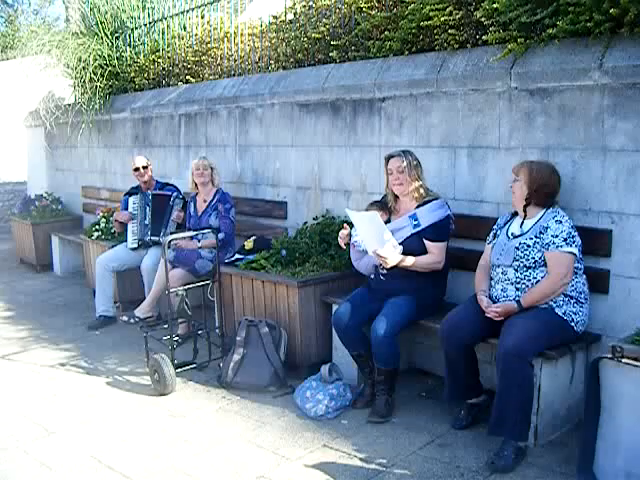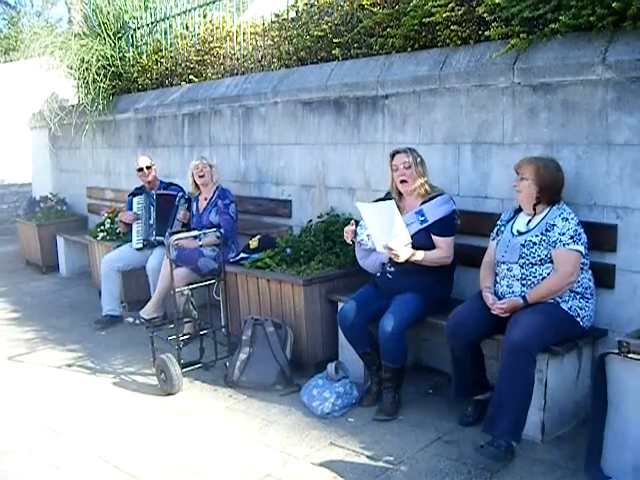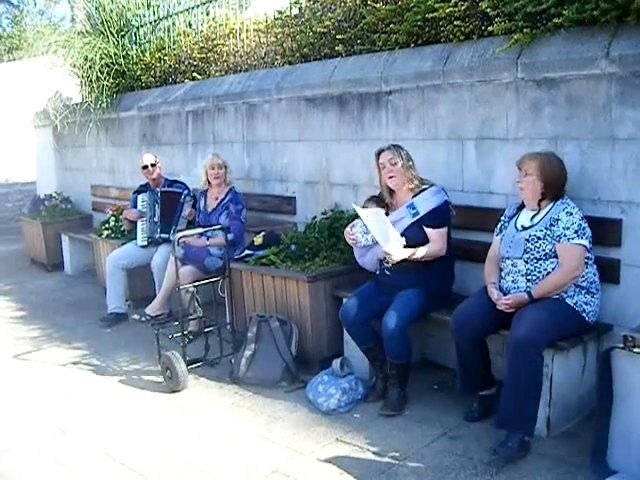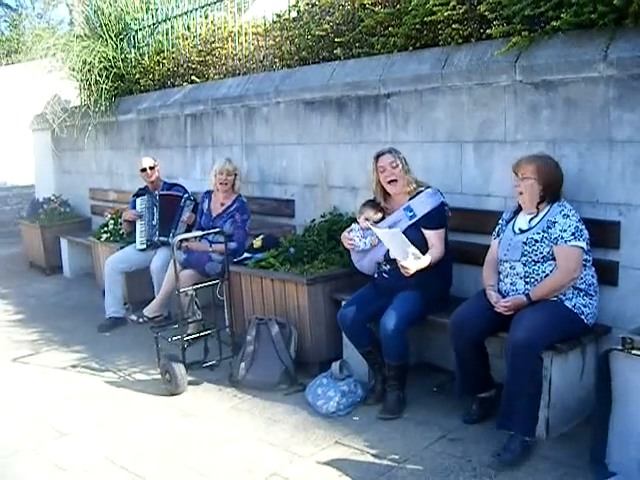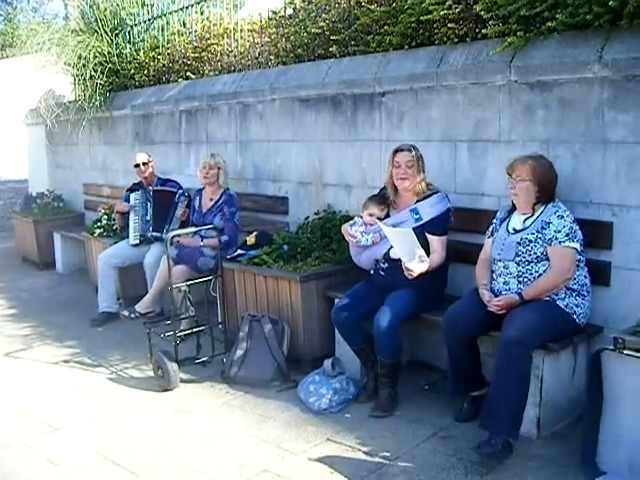
dt=0.5s
person 1, frame 1
left shoulder: (557, 223)
right shoulder: (505, 221)
left elbow: (560, 279)
right elbow: (485, 264)
left wrist: (516, 305)
right wrist: (483, 295)
left hip: (549, 308)
right hip: (499, 303)
left knee: (512, 348)
right knee: (452, 328)
left ankle: (515, 439)
right ankle: (474, 397)
person 1, frame 2
left shoulder: (563, 220)
right shoulder: (509, 217)
left elbow: (566, 275)
right elbow: (489, 261)
left wrist: (522, 301)
right wrist: (488, 292)
left hip: (556, 305)
right hip: (504, 300)
left knee: (517, 343)
right knee: (458, 325)
left ankle: (504, 435)
right ankle: (480, 393)
person 1, frame 3
left shoulder: (567, 214)
right shoulder: (513, 213)
left elbow: (572, 270)
right elbow: (493, 256)
left wrist: (527, 296)
right wrist: (493, 287)
left hip: (561, 299)
right hip: (509, 295)
left knee: (523, 338)
right knee: (463, 321)
left ankle: (520, 431)
right ankle: (486, 389)
person 1, frame 4
left shoulder: (563, 217)
right shoulder: (510, 216)
left elbow: (569, 273)
right elbow: (491, 259)
left wrist: (525, 299)
right wrist: (491, 290)
left hip: (559, 302)
right hip: (507, 297)
left knee: (522, 341)
right knee: (461, 323)
left ankle: (522, 433)
right ankle: (485, 391)
person 1, frame 5
left shoulder: (558, 218)
right shoulder: (504, 215)
left elbow: (562, 273)
right elbow: (484, 259)
left wrist: (518, 298)
right wrist: (484, 289)
left hip: (552, 301)
right hip: (500, 296)
left knee: (514, 339)
right knee: (454, 321)
left ankle: (502, 433)
right ankle: (476, 391)
person 2, frame 1
left shoulder: (432, 210)
right shoulder: (385, 205)
left elbow: (437, 261)
left wrist: (399, 260)
right wrist: (348, 235)
left hip: (417, 291)
right hip: (379, 285)
left knee: (381, 329)
right knee: (341, 318)
left ankle: (385, 393)
right ankle: (370, 380)
person 2, frame 2
left shoulder: (438, 205)
right shoulder: (388, 202)
left elbow: (446, 256)
right elbow: (371, 235)
left wrist: (410, 254)
right wrist: (354, 232)
left hip: (423, 288)
right hip: (385, 282)
left knee: (389, 327)
right knee: (347, 316)
left ankle: (392, 391)
right ankle: (377, 378)
person 2, frame 3
left shoulder: (430, 198)
right shoulder: (384, 200)
left elbow: (440, 248)
left wrist: (406, 253)
right wrist: (353, 232)
left hip: (425, 282)
right hip: (387, 279)
left knee: (392, 323)
right knee: (349, 313)
left ankle: (397, 387)
right ankle: (382, 373)
person 2, frame 4
left shoulder: (427, 200)
right shoulder: (380, 204)
left elbow: (438, 249)
left wrist: (418, 263)
right wrist: (349, 237)
left hip: (423, 284)
right hip: (385, 282)
left knee: (391, 324)
right knee: (347, 316)
left ankle: (396, 390)
right ankle: (380, 375)
person 2, frame 5
left shoulder: (433, 204)
right shoulder: (384, 197)
left elbow: (439, 252)
left wrist: (422, 267)
right wrist: (349, 228)
left hip: (418, 284)
right hip: (380, 279)
left knee: (384, 322)
right knee: (341, 314)
left ankle: (388, 388)
right ankle: (372, 373)
person 3, frame 1
left shoulder: (169, 190)
right shoulder: (130, 195)
left elbow: (185, 214)
right elbow: (119, 229)
left wrist: (181, 217)
right wrist: (117, 217)
left knee: (148, 265)
right knee: (102, 262)
right ankle: (105, 313)
person 3, frame 2
left shoulder: (173, 190)
right shoulder: (134, 196)
left elbow: (188, 214)
right elbow: (124, 229)
left wrist: (186, 217)
right wrist: (122, 217)
left knee: (153, 265)
right knee: (108, 262)
right ankle: (112, 312)
person 3, frame 3
left shoulder: (178, 187)
right shoulder: (139, 193)
right elbow: (129, 227)
right wrist: (126, 215)
left knee: (158, 262)
right knee: (113, 260)
right ankle: (117, 310)
person 3, frame 4
left shoulder: (176, 190)
right shoulder: (138, 196)
left elbow: (193, 213)
right elbow: (128, 229)
left wrist: (191, 218)
right wrist: (125, 217)
left knee: (157, 265)
right knee: (112, 263)
right ankle: (116, 314)
person 3, frame 5
left shoulder: (170, 186)
right shoulder: (133, 191)
left elbow: (187, 209)
right elbow: (121, 223)
left wrist: (185, 214)
right wrist: (118, 209)
left hip: (163, 240)
left knee: (151, 261)
right knee: (105, 259)
right ankle: (108, 309)
person 4, frame 1
left shoulder: (222, 198)
right shoulder: (192, 201)
left elbow: (226, 236)
right elbow: (189, 231)
left wrist: (196, 244)
right wrist: (184, 242)
left hip: (217, 255)
right hip: (196, 253)
left knee: (169, 256)
right knee: (175, 275)
left ankle: (148, 307)
right ankle: (183, 326)
person 4, frame 2
left shoulder: (223, 195)
right shoulder: (195, 200)
left elbow: (227, 233)
right elbow: (194, 232)
left wrist: (197, 243)
right wrist: (187, 241)
left hip: (220, 253)
right hip: (201, 253)
left knee: (171, 256)
right knee: (179, 275)
left ankle: (153, 308)
right ankle: (189, 325)
person 4, frame 3
left shoulder: (235, 198)
right shoulder: (202, 195)
left elbow: (236, 237)
right elbow: (198, 227)
left wrist: (204, 242)
right wrist: (191, 239)
left hip: (225, 253)
right hip: (205, 249)
left knee: (178, 254)
right knee: (184, 272)
left ankle: (159, 305)
right ankle: (194, 323)
person 4, frame 4
left shoulder: (240, 205)
right shoulder: (207, 197)
left elbow: (238, 246)
right elbow: (198, 228)
left wrist: (207, 247)
right wrist: (192, 242)
left hip: (224, 258)
right hip: (203, 252)
left knee: (179, 259)
right knee: (185, 275)
left ankle: (156, 307)
right ankle: (193, 325)
person 4, frame 5
left shoulder: (228, 198)
right shoulder: (197, 195)
left elbow: (229, 239)
right elbow: (193, 227)
left wrist: (199, 243)
right wrist: (185, 237)
left hip: (218, 254)
right hip: (197, 250)
left knee: (171, 255)
right knee: (177, 271)
left ankle: (149, 303)
